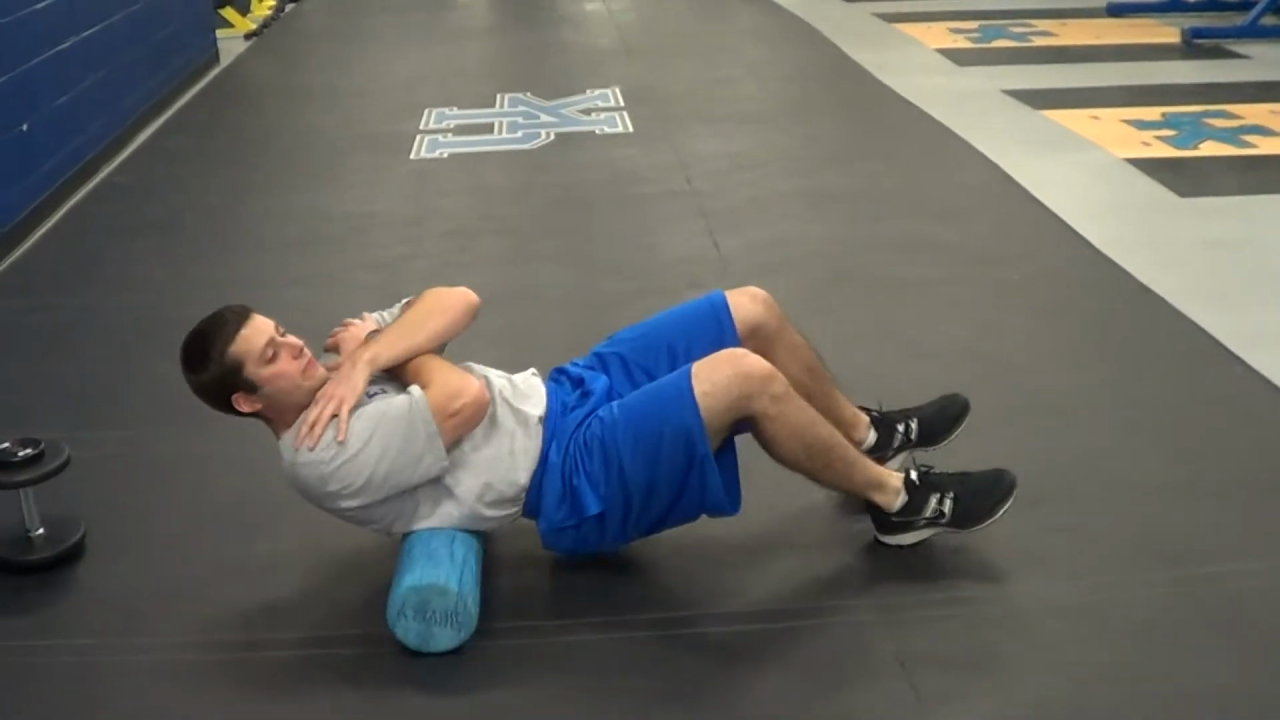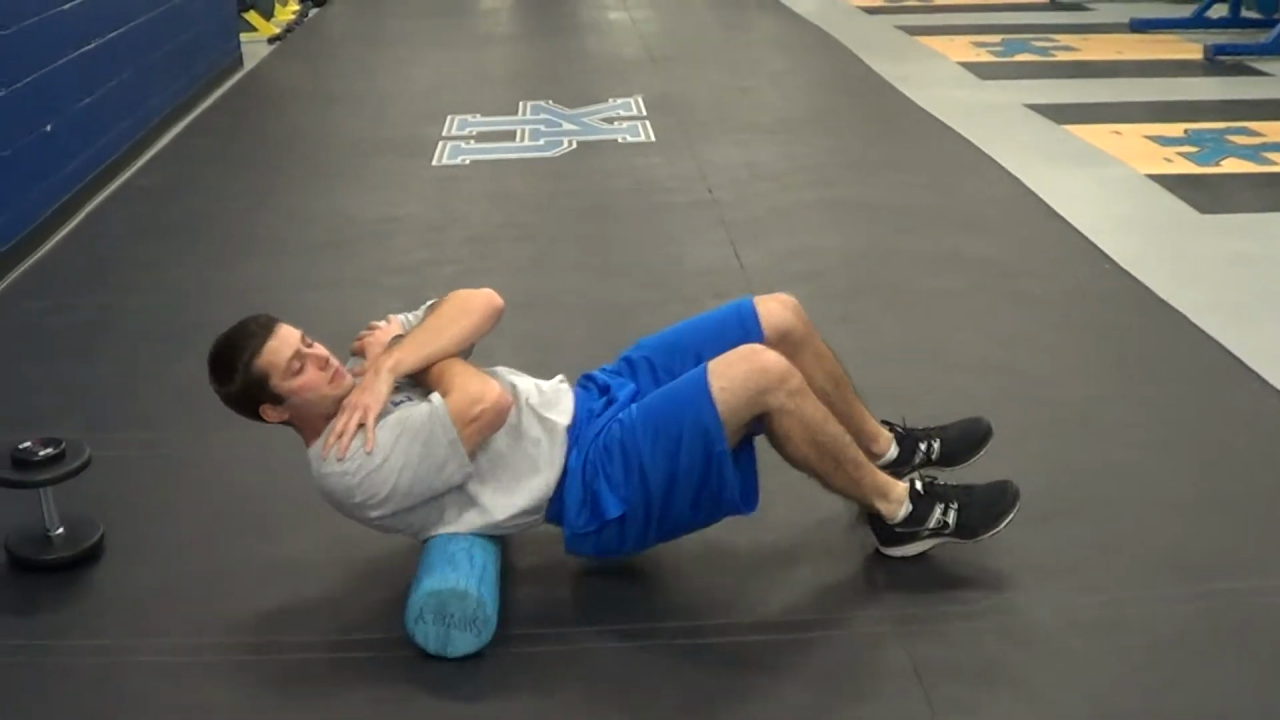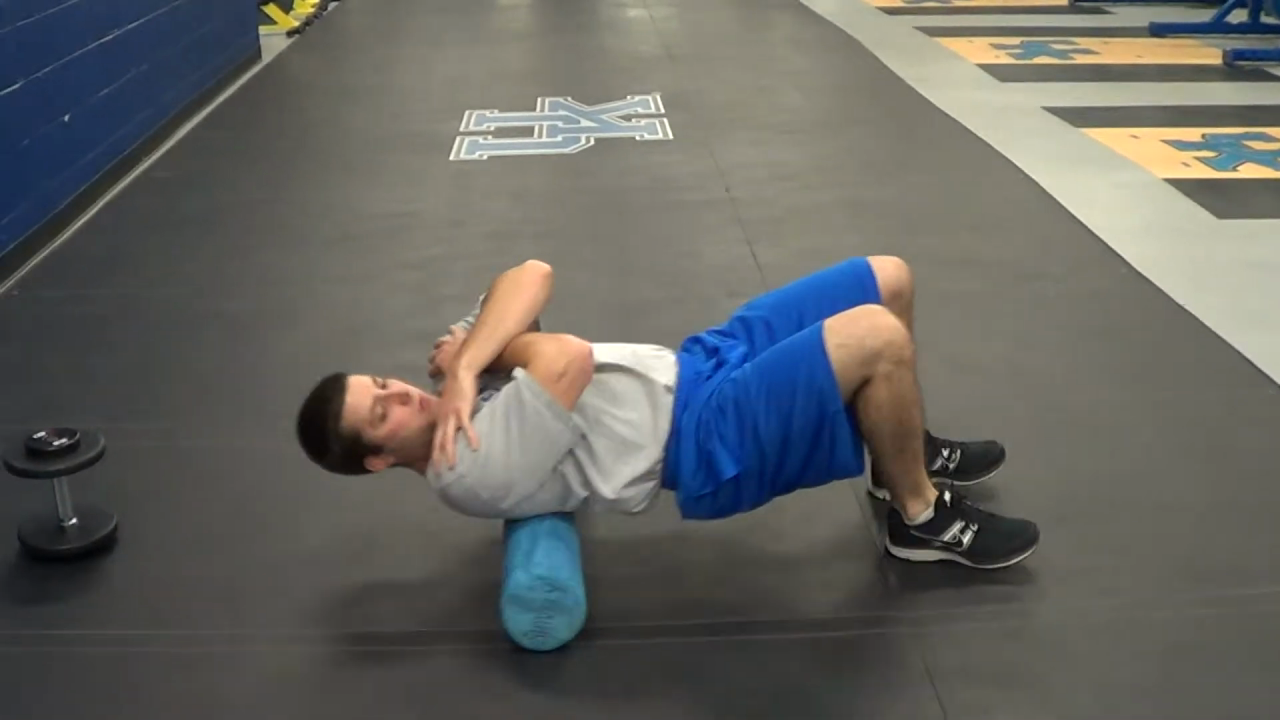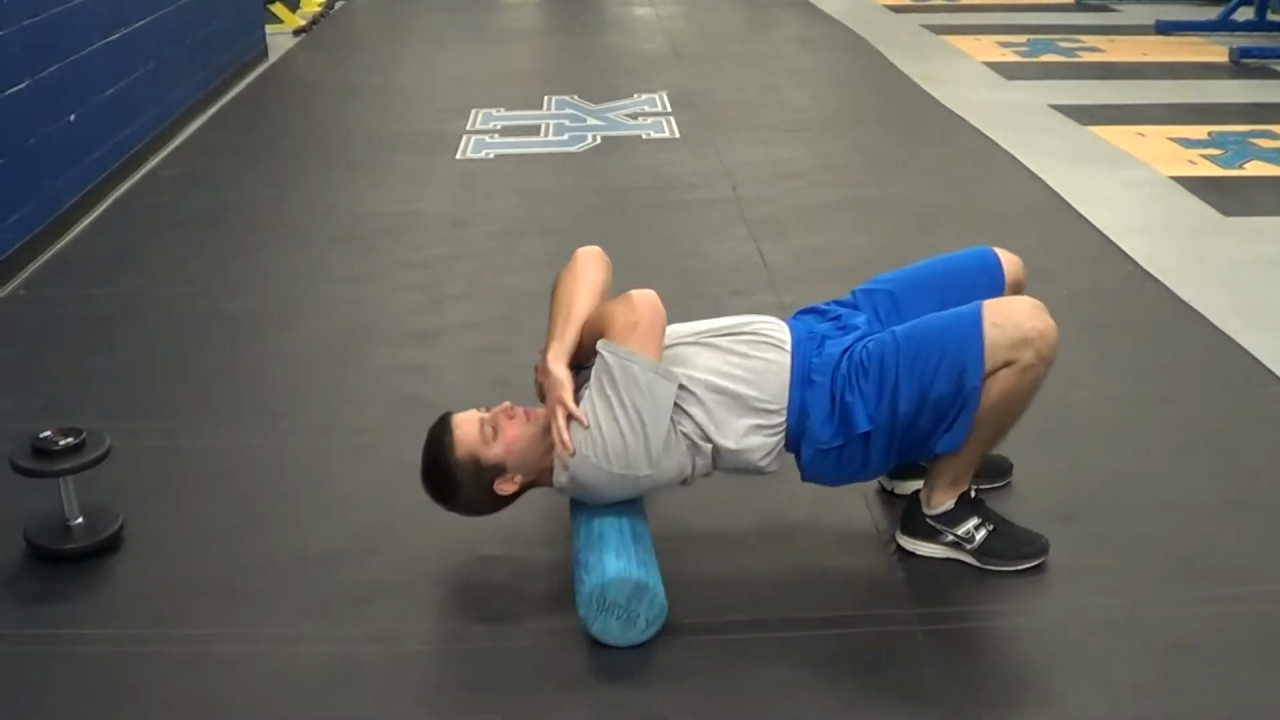
dt=0.4s
person 1, frame 1
left shoulder: (339, 368)
right shoulder: (323, 461)
left elbow: (459, 301)
right elbow: (466, 403)
left wrist: (370, 355)
right wrist: (388, 356)
left hip: (566, 396)
right hip: (574, 478)
left knee: (753, 312)
right knee: (746, 375)
left ankle: (864, 435)
right ankle: (896, 501)
person 1, frame 2
left shoulder: (362, 372)
right shoulder: (349, 470)
left elbow: (483, 302)
right elbow: (487, 407)
left wrist: (393, 361)
right wrist: (408, 356)
left hip: (588, 402)
right hip: (594, 485)
left knee: (780, 316)
right knee: (763, 372)
left ankle: (884, 448)
right ankle: (900, 510)
person 1, frame 3
left shoulder: (453, 384)
right shoulder: (470, 473)
left elbow: (534, 274)
right elbow: (569, 363)
left wrist: (468, 364)
right wrist: (497, 344)
left hip: (691, 369)
right hip: (707, 443)
left knee: (887, 278)
right knee: (879, 337)
left ankle: (906, 452)
right ankle: (922, 518)
person 1, frame 4
left shoulder: (562, 410)
right shoulder: (597, 461)
left elbow: (589, 259)
right elbow: (645, 311)
left wrist: (559, 355)
right wrist: (575, 345)
right hip: (829, 398)
left knee: (1003, 272)
right knee: (1029, 331)
left ankle: (924, 457)
right ankle: (942, 510)
